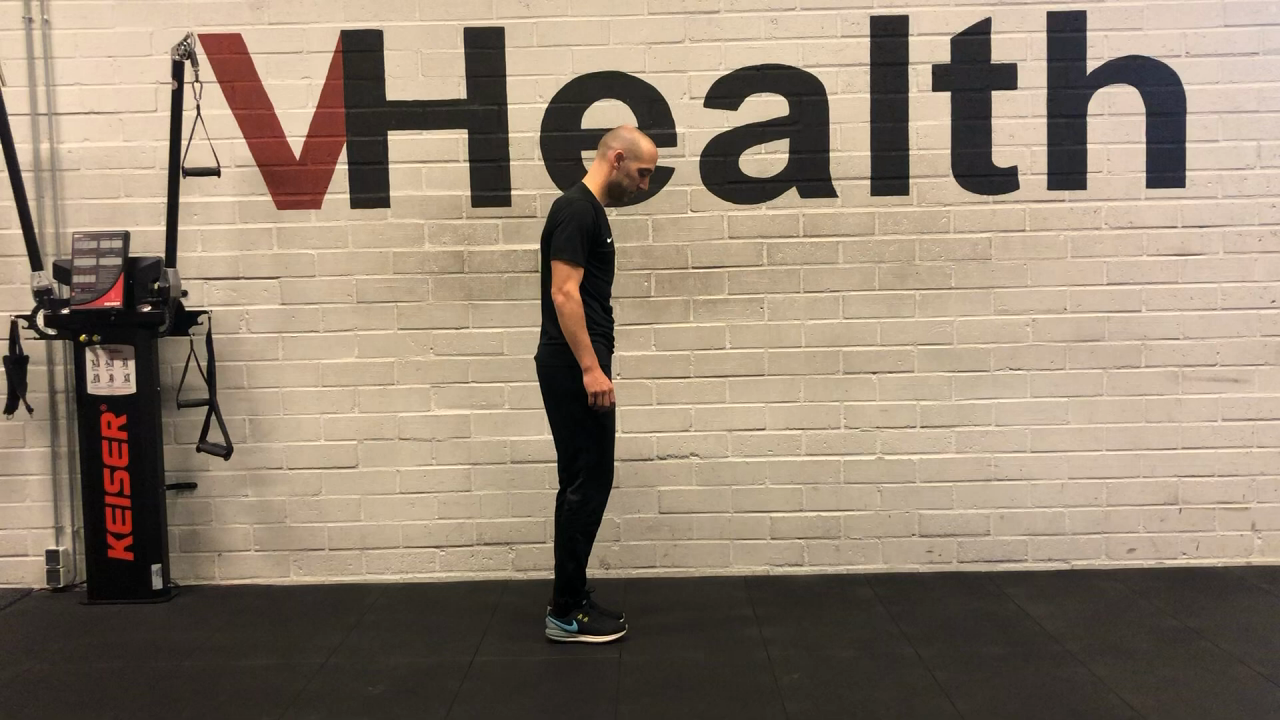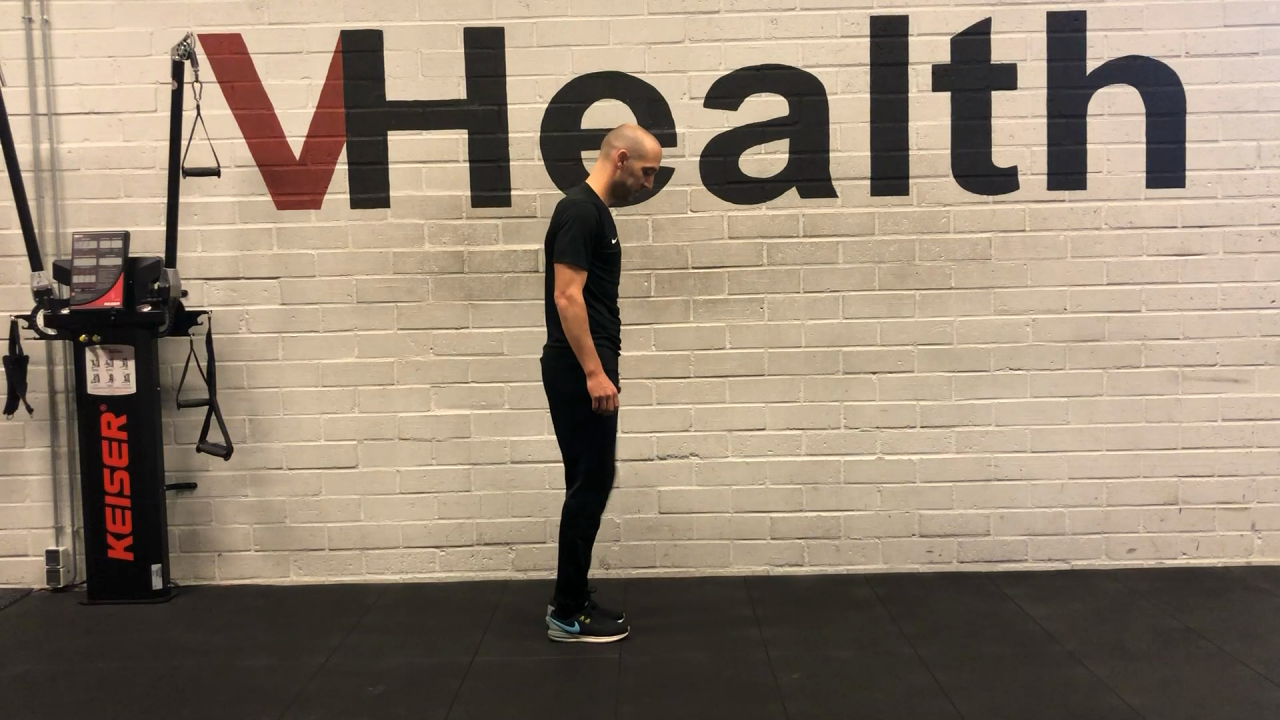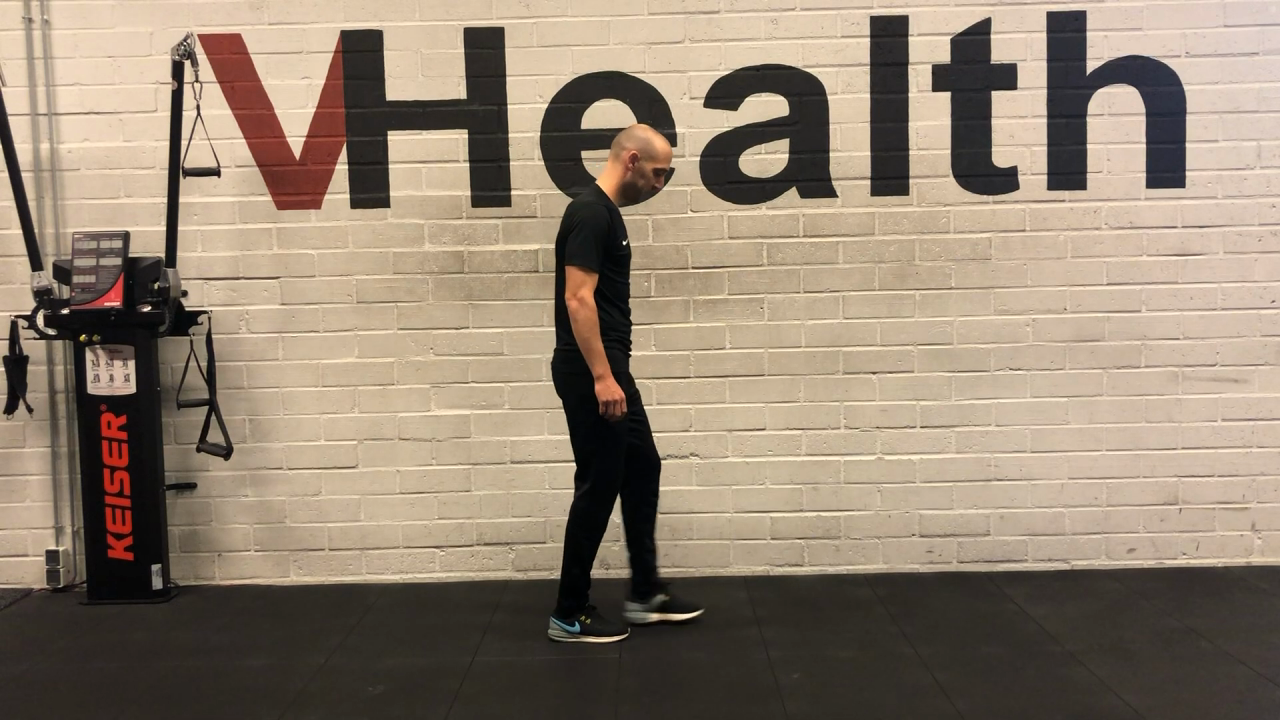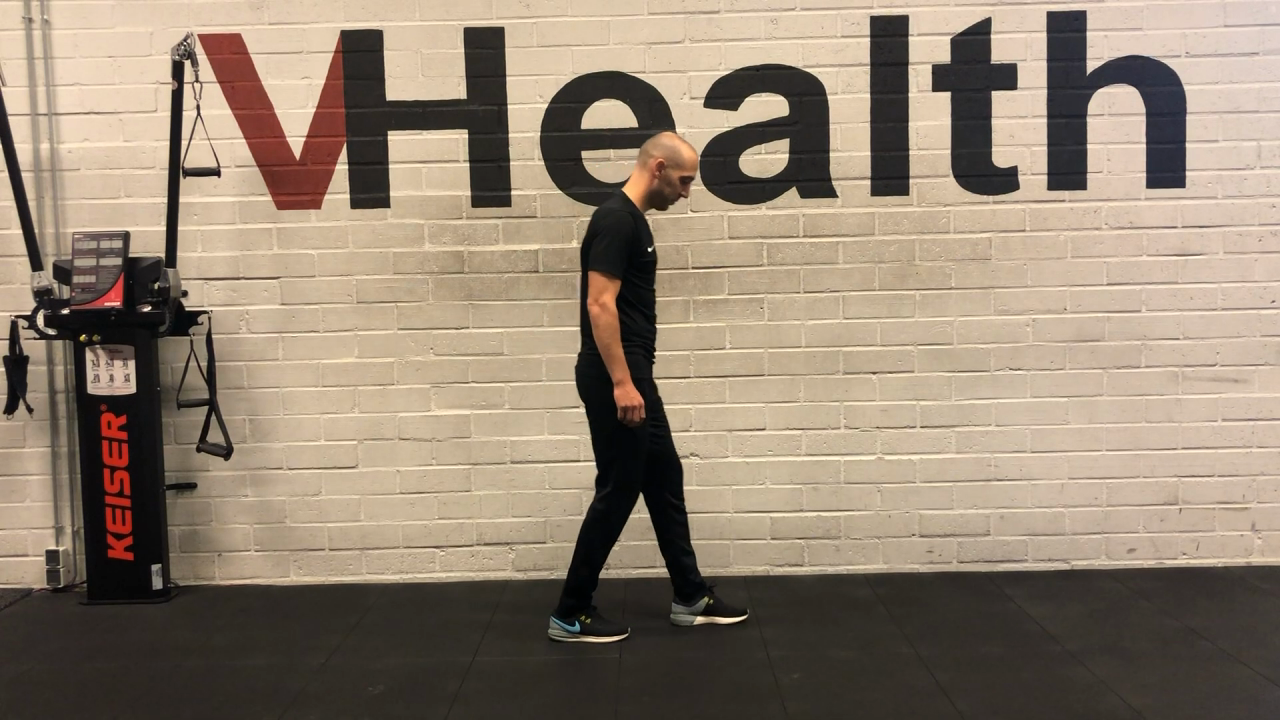
dt=0.3s
person 1, frame 1
left shoulder: (590, 211)
right shoulder: (576, 209)
right elbow: (564, 293)
right wrist: (591, 368)
left hip: (575, 365)
right hip: (573, 367)
left knee: (581, 481)
right knee: (589, 481)
left ankle: (571, 598)
right ankle: (566, 612)
person 1, frame 2
left shoulder: (595, 211)
right shoulder: (580, 211)
right elbow: (567, 296)
right wrist: (595, 373)
left hip: (586, 367)
right hip: (578, 370)
left knee: (593, 482)
right knee: (589, 485)
left ankle: (571, 597)
right ankle: (568, 614)
person 1, frame 3
left shoulder: (606, 213)
right shoulder: (589, 213)
right elbow: (578, 300)
right wrist: (604, 377)
left hip: (608, 370)
right hip: (593, 374)
left knee: (643, 473)
right knee: (599, 486)
left ankle: (645, 594)
right ankle: (569, 614)
person 1, frame 4
left shoulder: (632, 219)
right shoulder: (616, 220)
right elbow: (600, 304)
right wrist: (621, 382)
left hip: (632, 374)
right hip: (614, 377)
left knee: (665, 479)
right knee: (618, 489)
left ankle: (691, 597)
right ankle: (570, 613)
